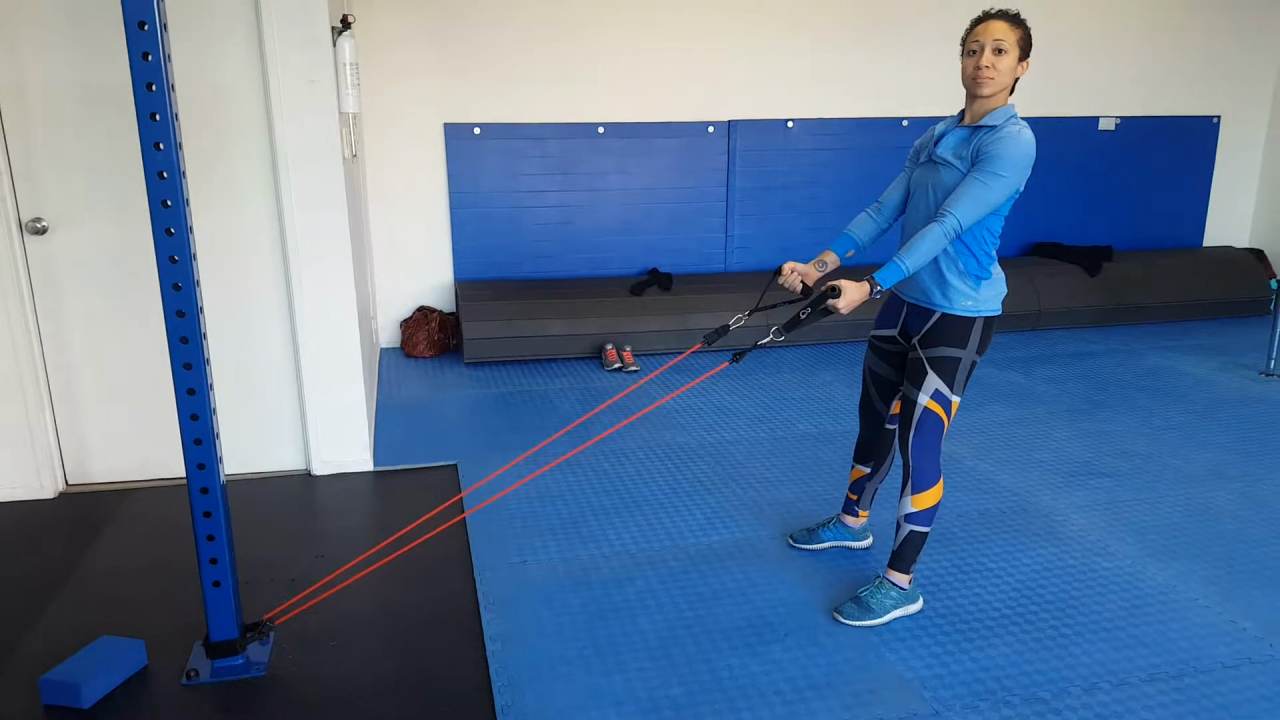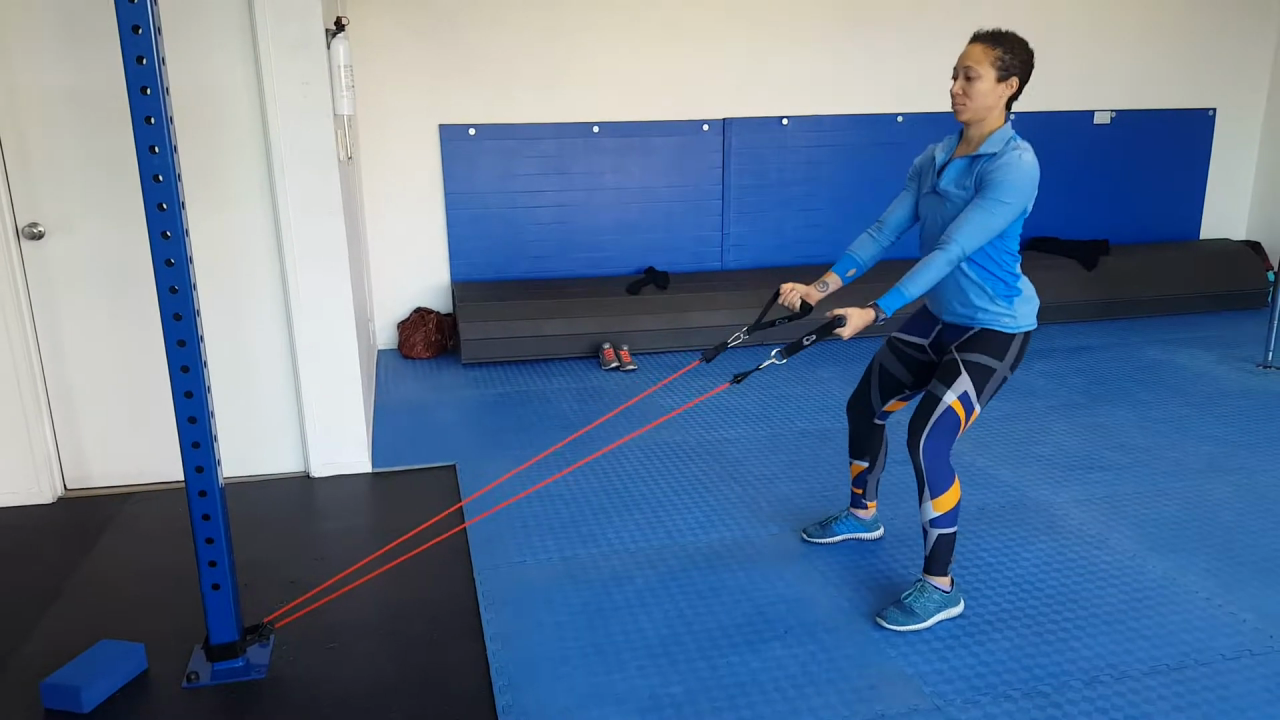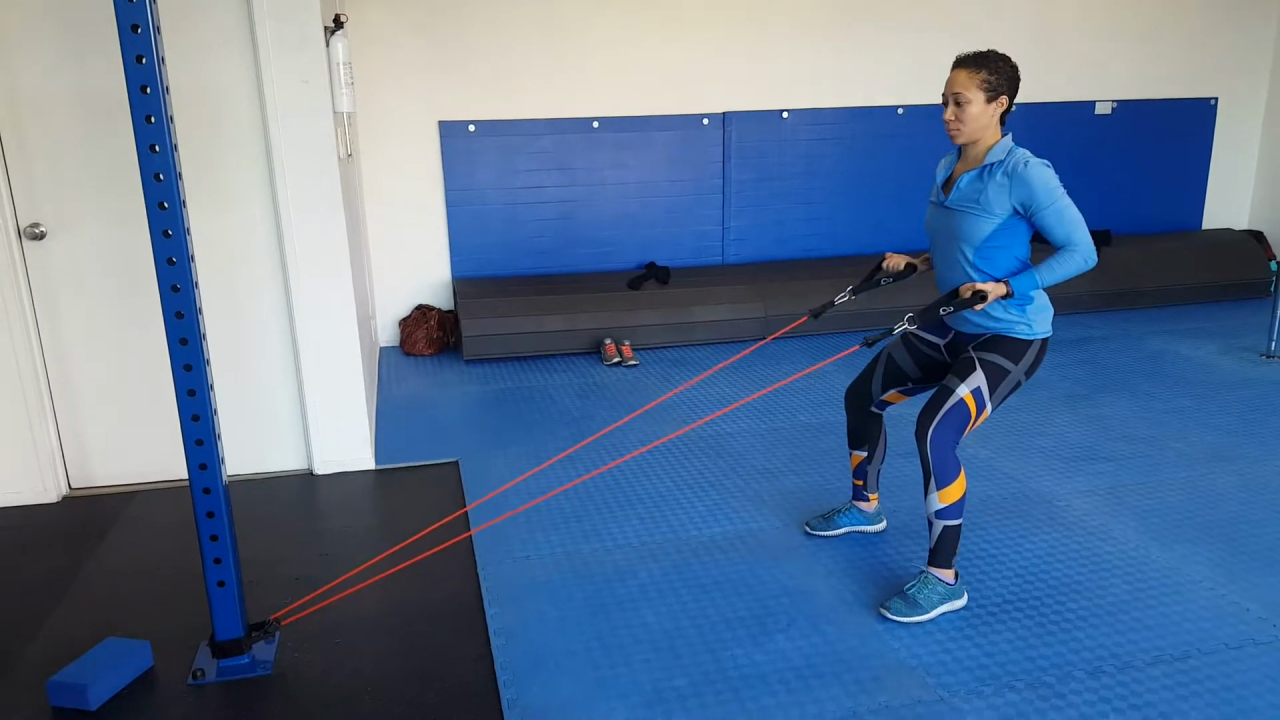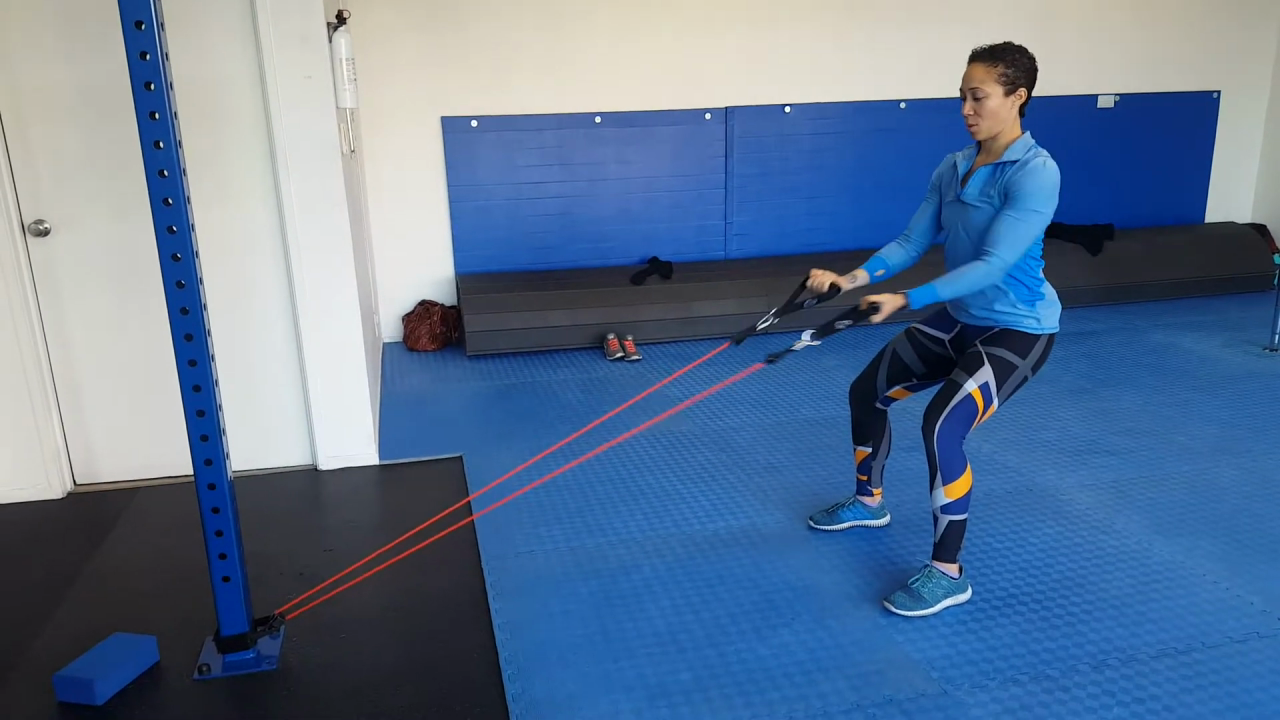
dt=1s
person 1, frame 1
left shoulder: (1012, 142)
right shoulder: (934, 137)
left elbow: (947, 226)
right elbow: (883, 210)
left wrist: (869, 286)
right wrist: (821, 264)
left hip: (959, 313)
right hip: (904, 301)
left knee: (918, 437)
right knee: (875, 416)
left ankle: (900, 583)
right ankle: (852, 522)
person 1, frame 2
left shoulder: (1015, 167)
right shoulder: (934, 159)
left elbow: (949, 252)
right elbow: (884, 231)
left wrist: (875, 312)
right wrist: (822, 286)
left hip: (995, 328)
right hip: (939, 317)
left knee: (928, 439)
right knee: (865, 405)
left ankle: (940, 586)
right ankle: (863, 513)
person 1, frame 3
left shoulder: (1025, 174)
right shoulder: (946, 170)
left elbow: (1081, 252)
left wrist: (1005, 288)
right wrist: (917, 264)
left hip: (1011, 335)
right hip: (953, 326)
left knee: (934, 430)
right knee: (862, 395)
left ankle: (944, 579)
right ankle: (865, 506)
person 1, frame 4
left shoulder: (1036, 173)
right shoulder: (953, 168)
left elbow: (993, 265)
right elbow: (912, 241)
left wrist: (905, 300)
right wrist: (850, 279)
left hip: (1017, 329)
right hip: (959, 320)
left knee: (942, 425)
right knee: (866, 391)
left ankle: (948, 573)
right ankle: (868, 501)
